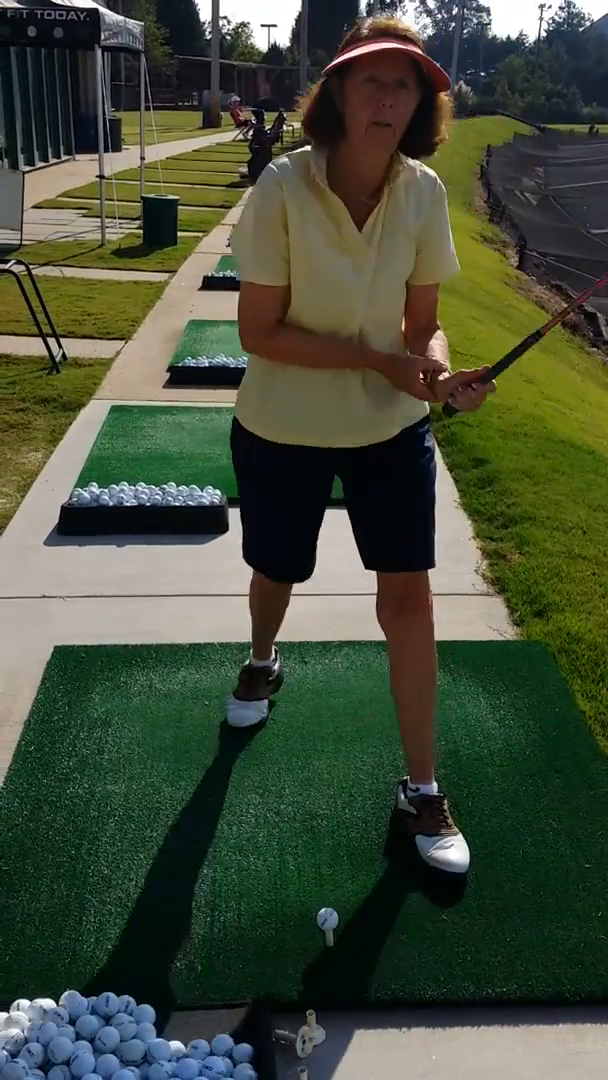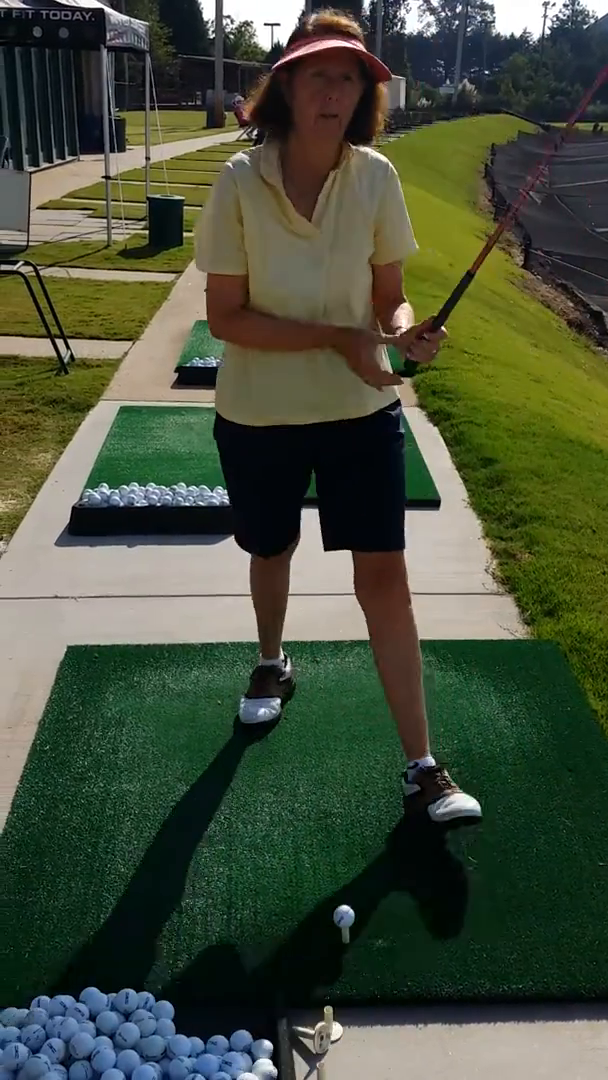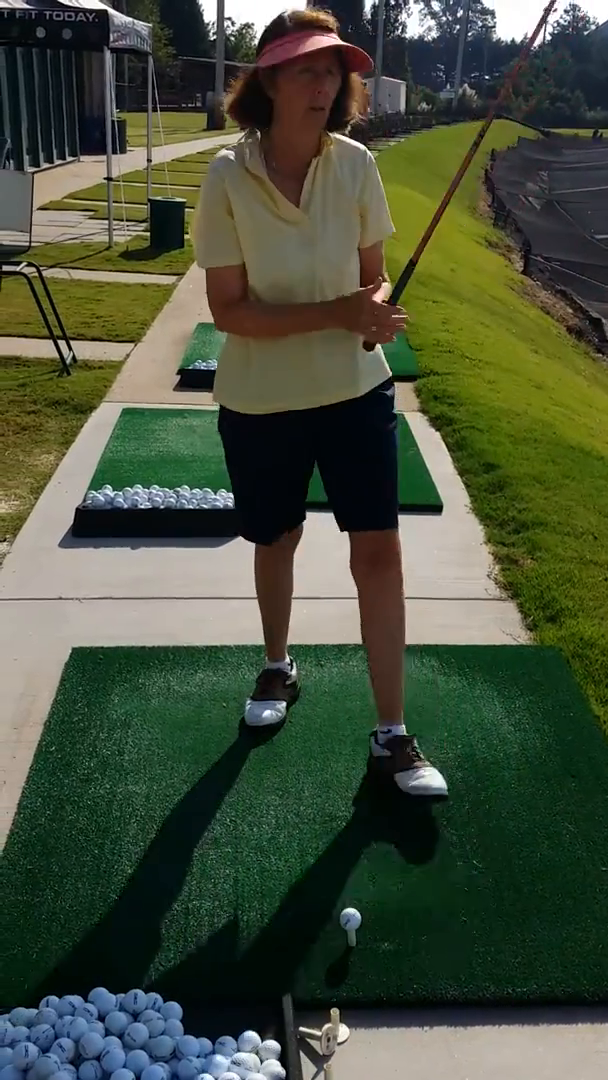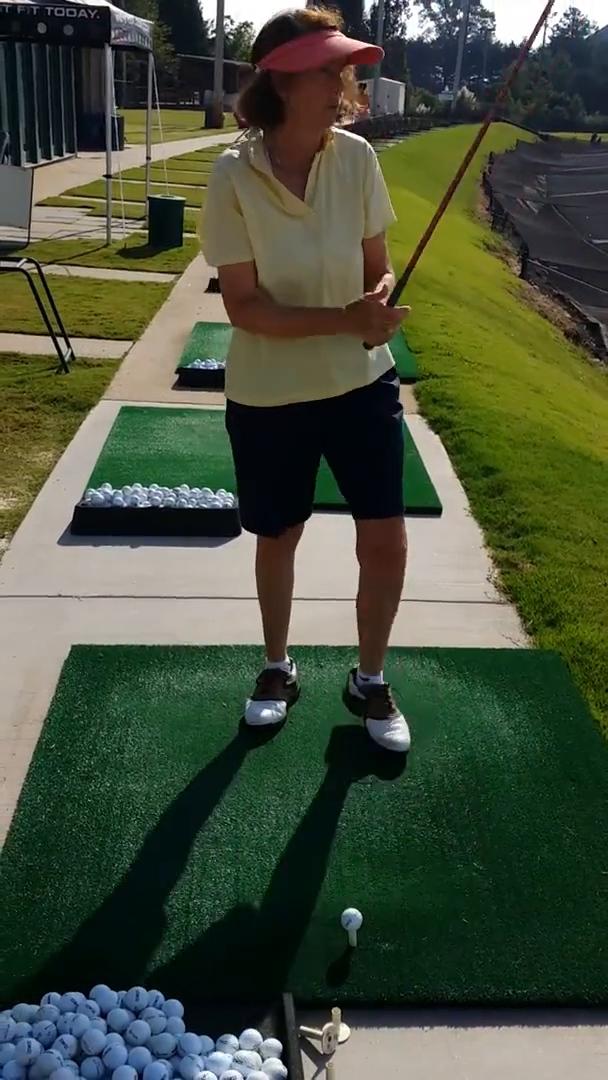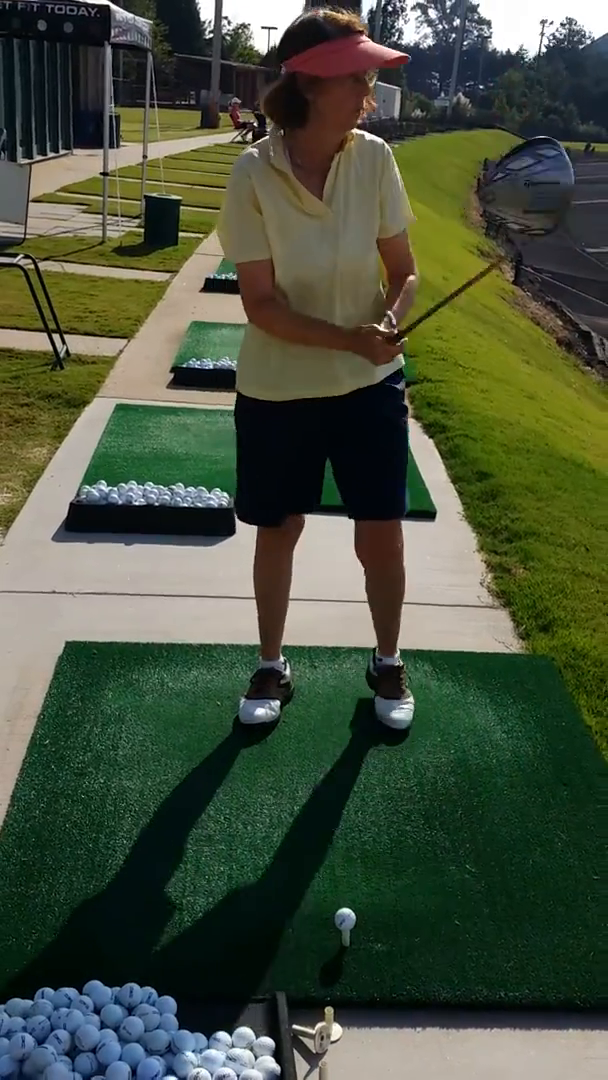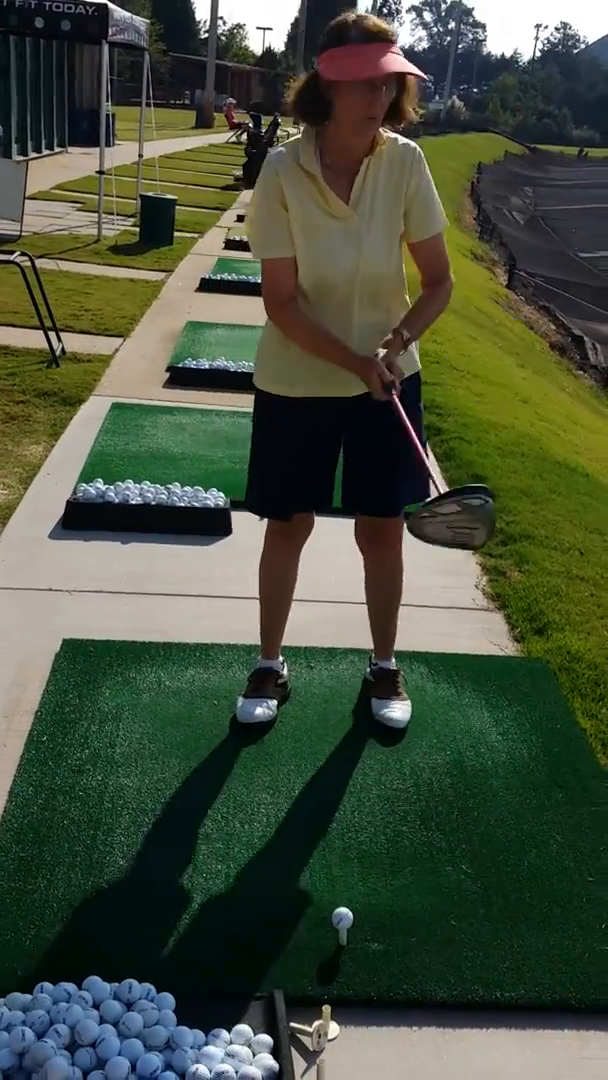
dt=0.2s
person 1, frame 1
left shoulder: (424, 192)
right shoulder: (283, 186)
left elbow: (421, 319)
right elbow: (260, 332)
left wrist: (437, 366)
right wrist: (378, 358)
left hip: (390, 425)
right hip: (280, 428)
left knee: (407, 599)
right knee: (276, 573)
left ankle: (421, 789)
right ankle: (263, 659)
person 1, frame 2
left shoulder: (376, 177)
right shoulder: (239, 181)
left elbow: (389, 295)
right elbow: (226, 318)
left wrist: (404, 330)
right wrist: (332, 337)
left hip: (360, 408)
right hip: (258, 415)
left knee: (383, 577)
right knee: (270, 552)
left ankle: (422, 767)
right ankle: (272, 664)
person 1, frame 3
left shoulder: (355, 164)
right shoulder: (227, 176)
left elbow: (373, 276)
right elbow: (229, 310)
left wrist: (377, 310)
right wrist: (332, 313)
left hip: (355, 390)
right hip: (261, 402)
left knee: (379, 552)
right knee: (275, 542)
left ankle: (392, 734)
right ankle: (279, 667)
person 1, frame 4
left shoulder: (357, 156)
right shoulder: (233, 175)
left elbow: (378, 269)
right elbow: (244, 307)
left wrist: (380, 303)
right wrist: (343, 319)
left hip: (361, 382)
right hip: (269, 396)
left knee: (385, 540)
right knee: (277, 536)
left ankle: (370, 680)
right ankle: (277, 667)
person 1, frame 5
left shoulder: (375, 158)
right shoulder: (253, 173)
left elbow: (404, 271)
right elbow: (262, 305)
left wrist: (390, 319)
right wrist: (350, 339)
left hip: (369, 385)
right hip: (279, 390)
left knee: (381, 537)
right knee: (279, 532)
left ankle: (387, 661)
right ankle: (272, 666)
person 1, frame 6
left shoulder: (407, 162)
right shoulder: (283, 170)
left elbow: (438, 280)
right elbow: (282, 303)
left wrist: (396, 344)
right wrist: (357, 363)
left hip: (388, 384)
right hip: (296, 386)
left knee: (382, 533)
right knee: (288, 528)
left ankle: (383, 666)
right ankle: (269, 665)
